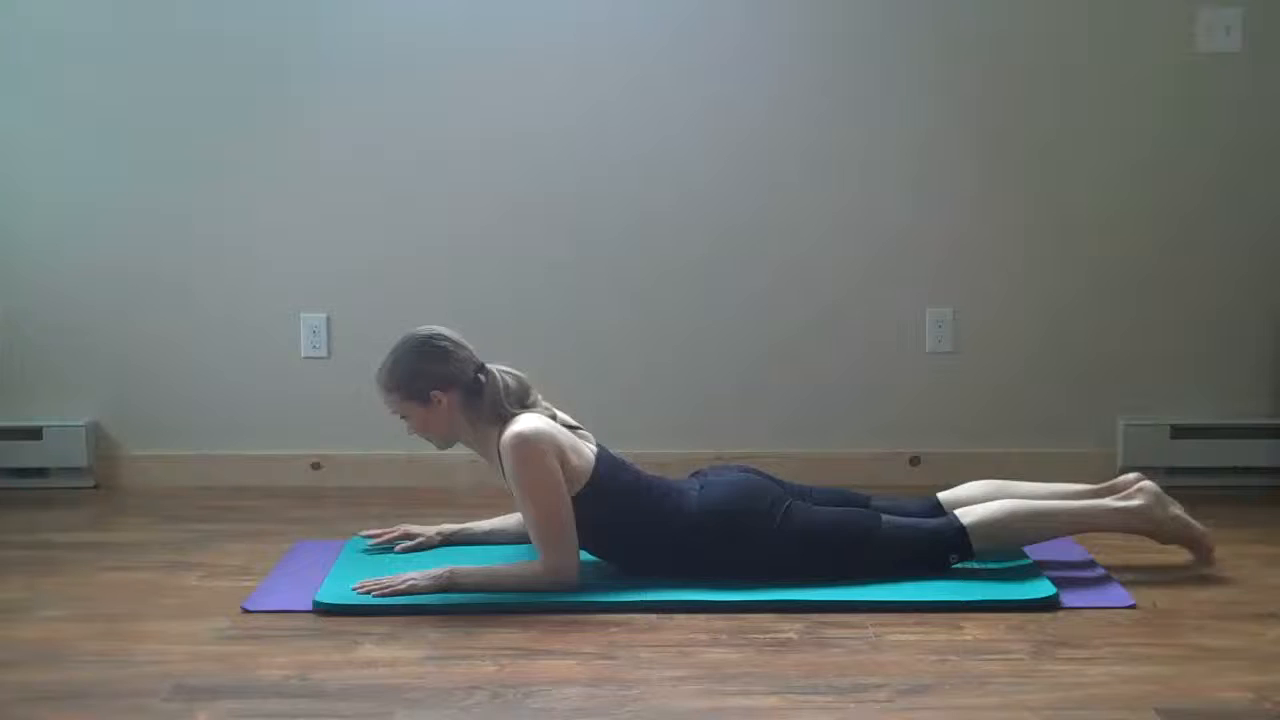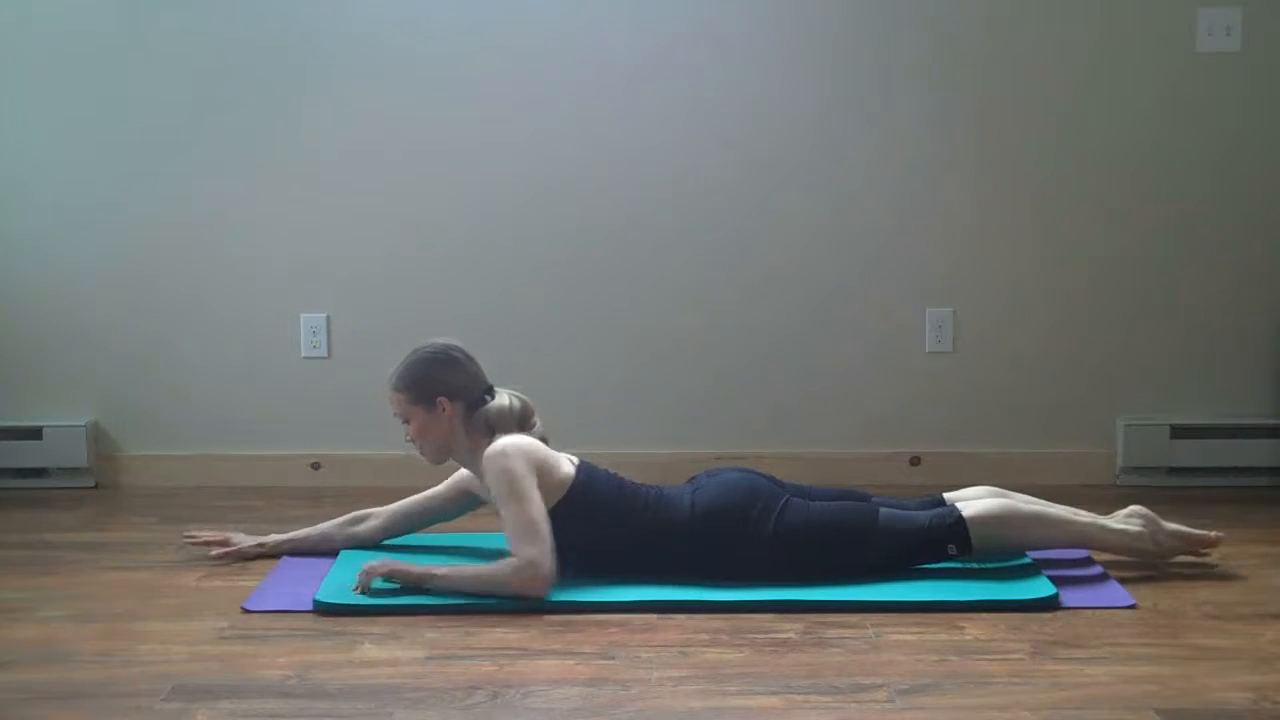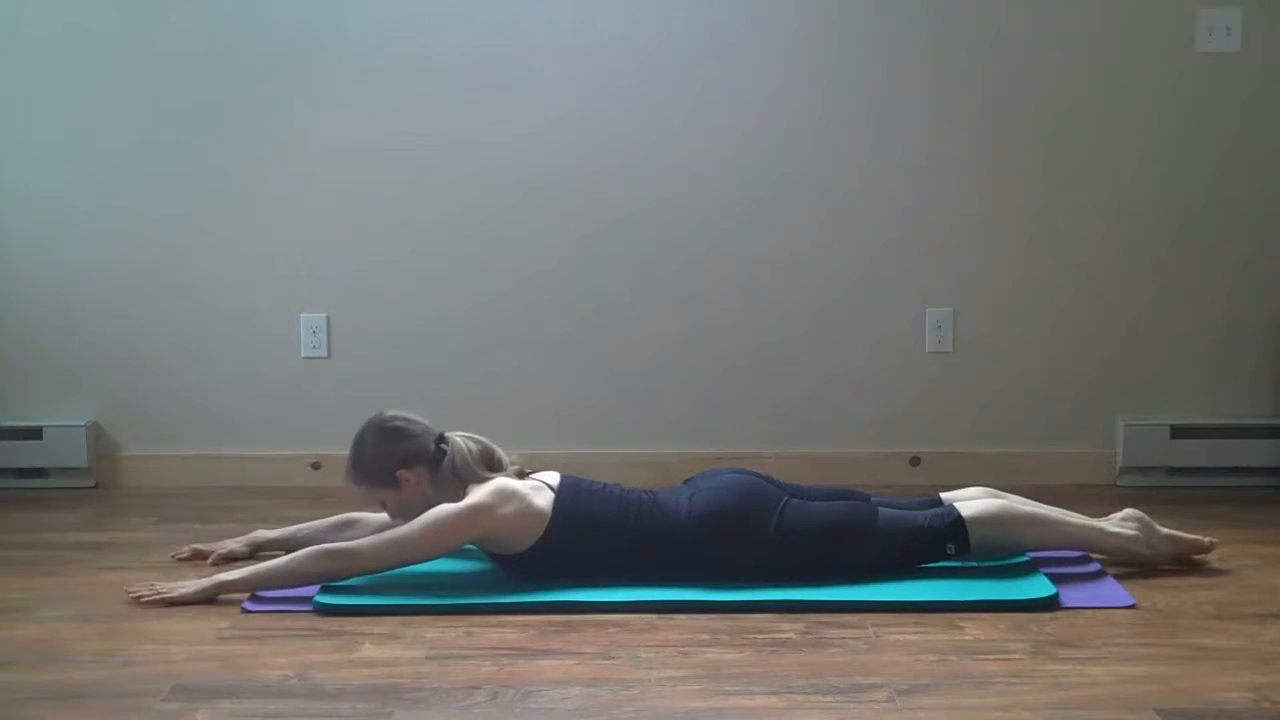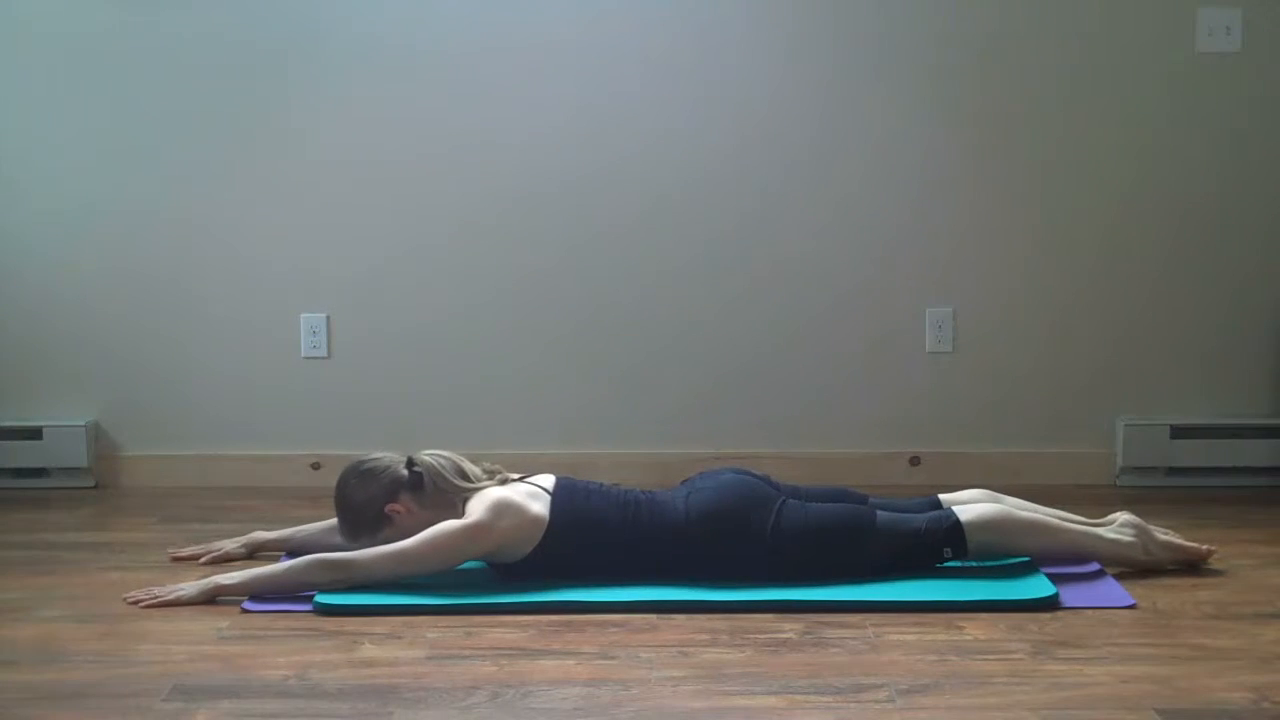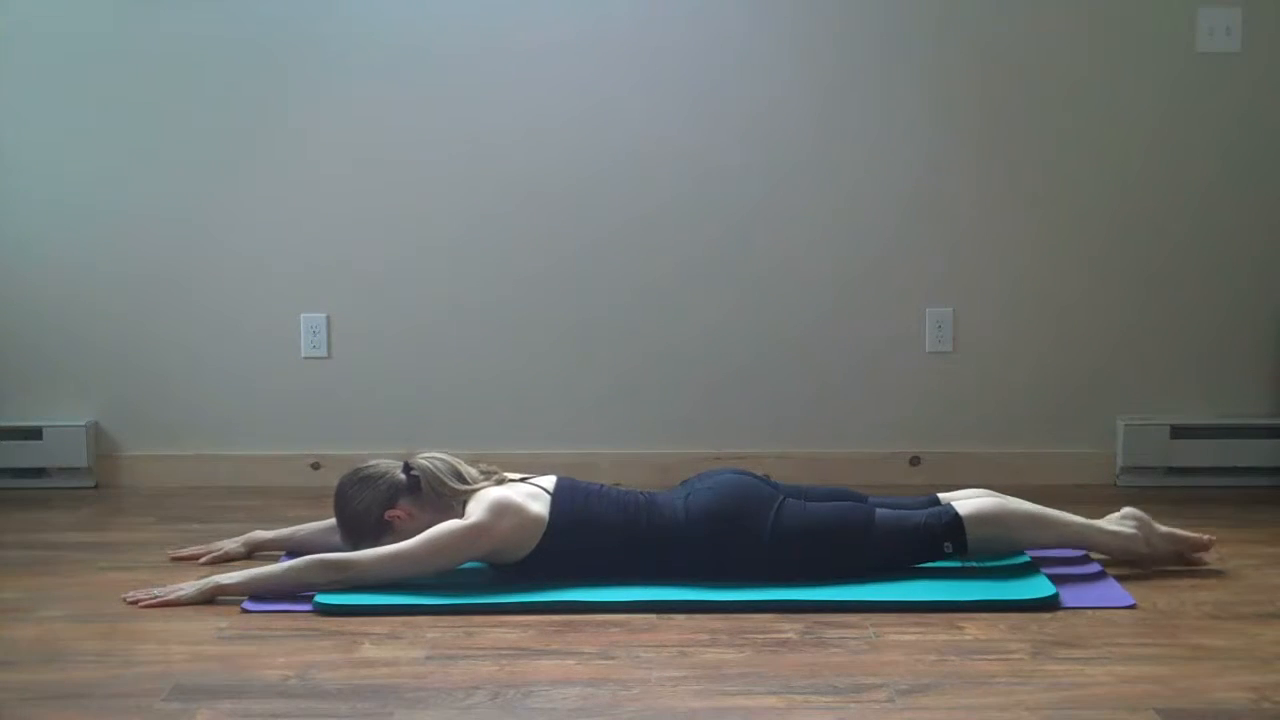
dt=0.7s
person 1, frame 1
left shoulder: (520, 440)
right shoulder: (516, 424)
left elbow: (558, 571)
right elbow: (537, 523)
left wrist: (442, 580)
right wrist: (442, 533)
left hip: (739, 540)
right hip: (724, 502)
left knee: (950, 536)
right knee: (935, 508)
left ankle: (1129, 512)
right ankle: (1108, 492)
person 1, frame 2
left shoulder: (505, 456)
right shoulder: (487, 462)
left elbow: (537, 576)
right elbow: (380, 519)
left wrist: (415, 575)
right wrist: (270, 541)
left hip: (735, 537)
right hip: (723, 507)
left knee: (937, 532)
right knee: (926, 515)
left ankle: (1129, 532)
right ankle: (1119, 521)
person 1, frame 3
left shoulder: (480, 513)
right shoulder: (482, 479)
left elbow: (347, 558)
right elbow: (361, 524)
left wrist: (218, 584)
right wrist: (255, 539)
left hip: (731, 540)
right hip: (723, 508)
left knee: (934, 534)
right knee: (924, 514)
left ankle: (1122, 534)
right ankle: (1115, 525)
person 1, frame 4
left shoulder: (478, 526)
right shoulder: (478, 486)
left elbow: (348, 564)
right elbow: (357, 527)
left wrist: (216, 588)
right wrist: (253, 540)
left hip: (731, 541)
right hip: (721, 505)
left knee: (933, 536)
right knee: (927, 510)
left ankle: (1118, 541)
right ankle: (1106, 526)
person 1, frame 5
left shoulder: (479, 528)
right shoulder: (483, 488)
left elbow: (350, 565)
right elbow: (358, 525)
left wrist: (219, 588)
right wrist: (256, 537)
left hip: (732, 542)
right hip: (721, 506)
left knee: (932, 527)
right knee: (917, 513)
left ankle: (1117, 530)
right ankle: (1106, 525)
